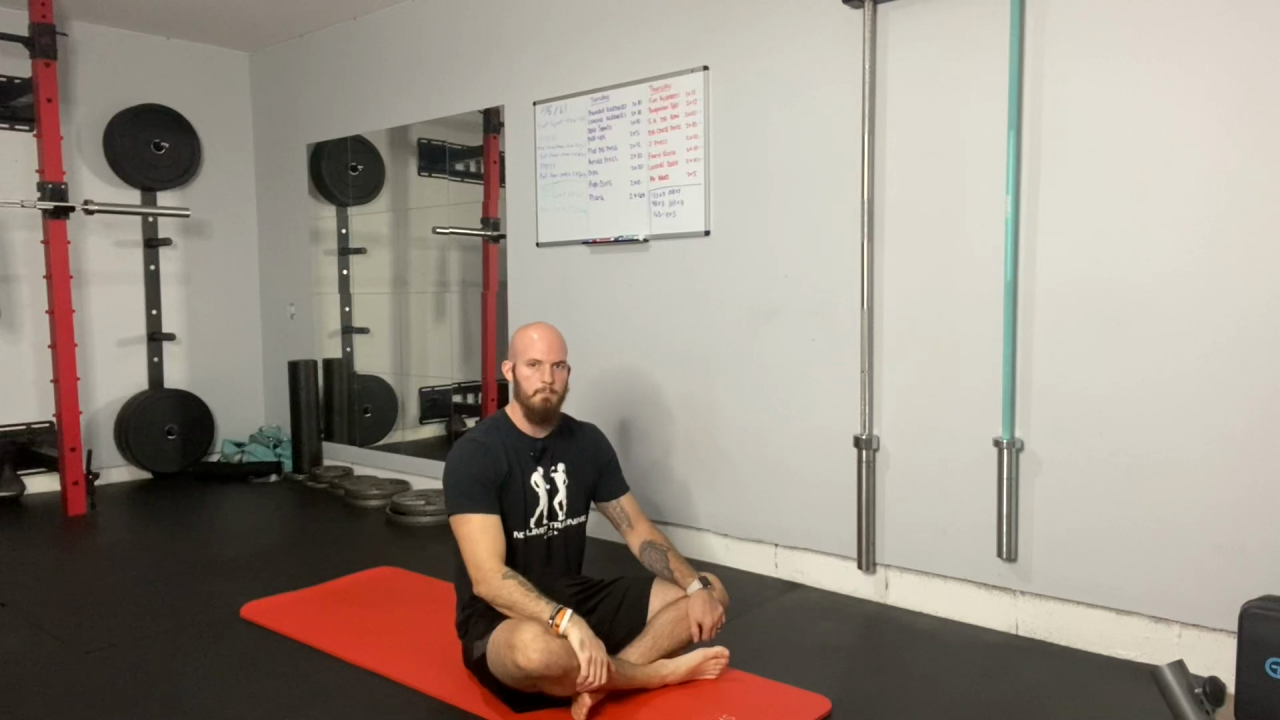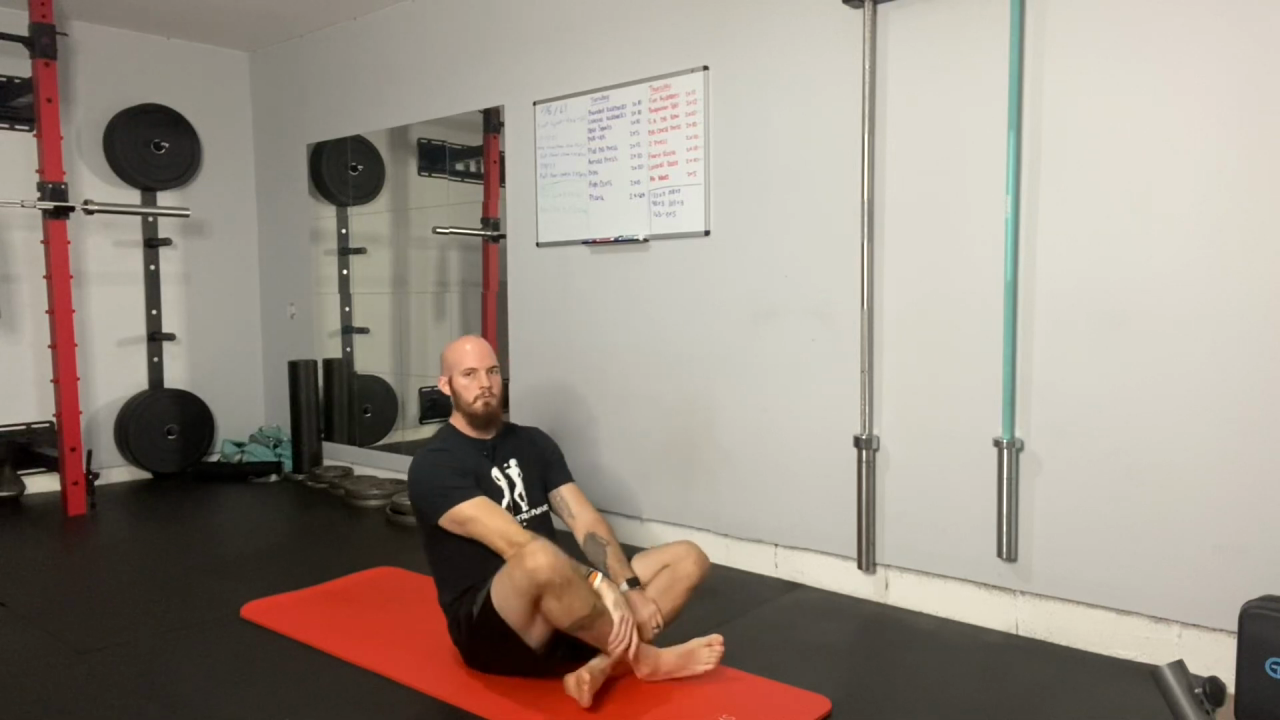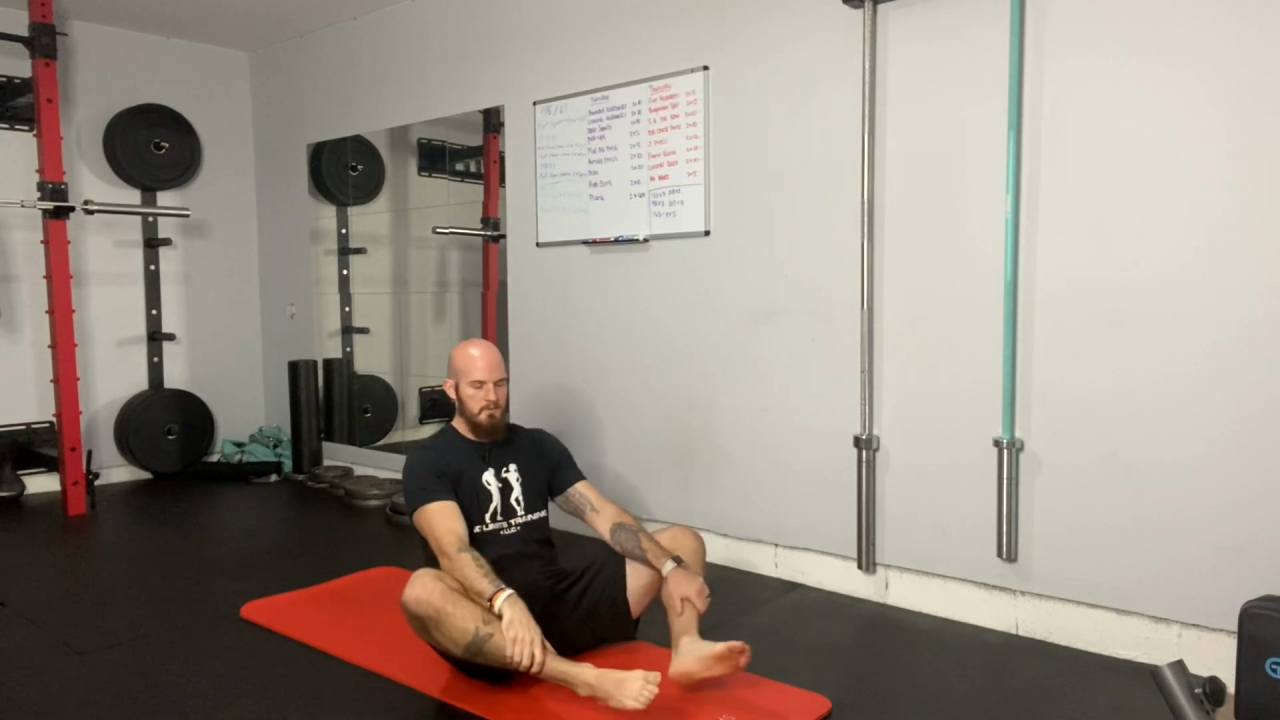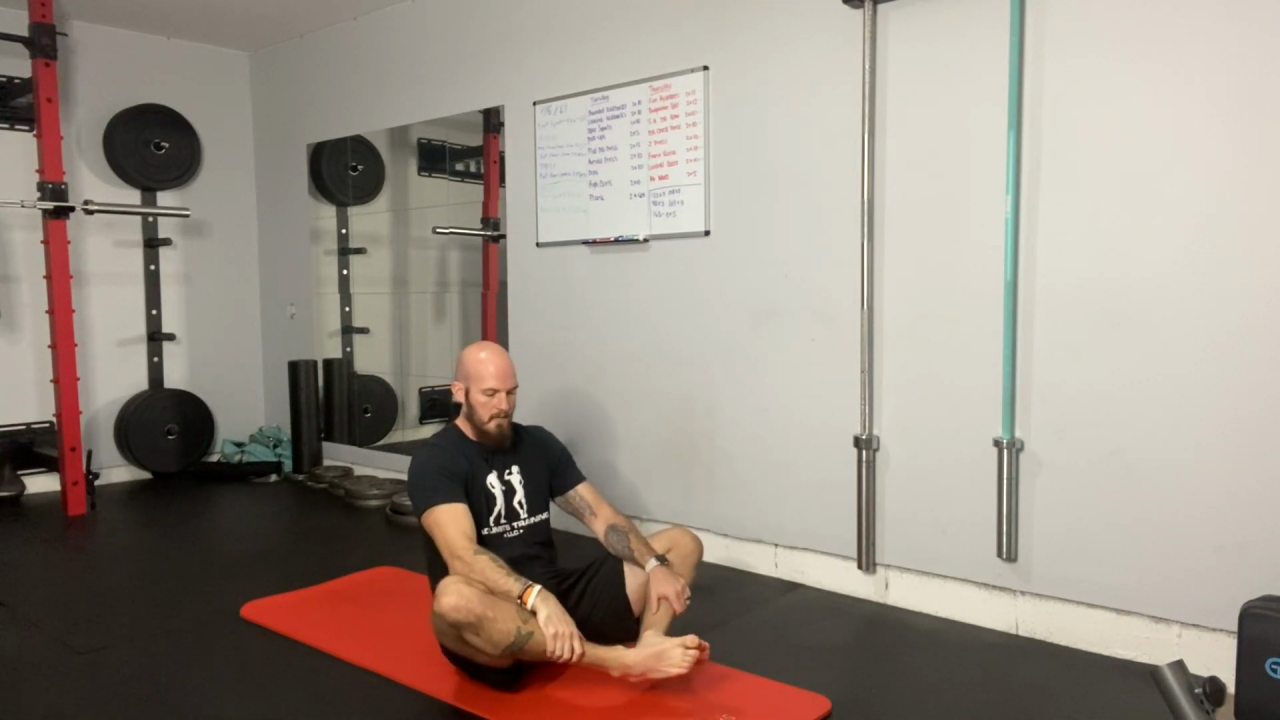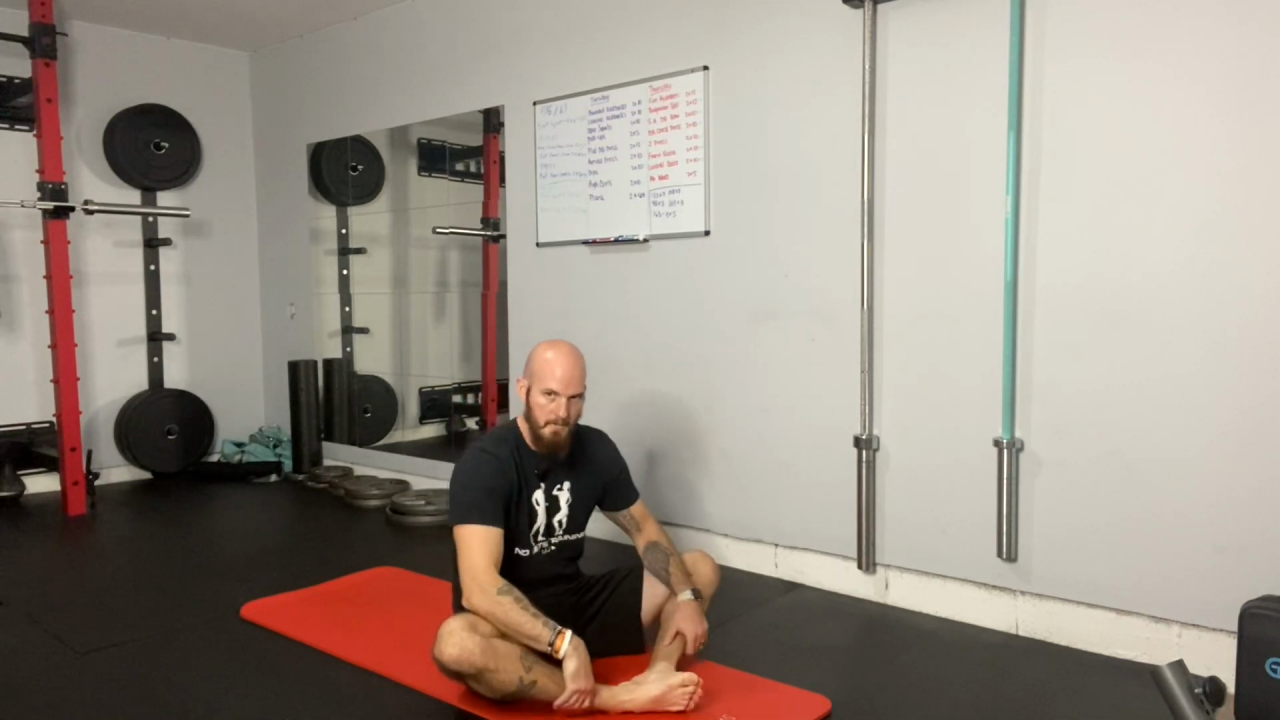
dt=1s
person 1, frame 1
left shoulder: (587, 441)
right shoulder: (475, 454)
left elbow: (637, 529)
right elbow: (487, 578)
left wrist: (695, 586)
right wrist: (566, 623)
left hip: (574, 596)
right hip: (501, 618)
left knee: (711, 593)
right knee: (535, 650)
left ankle: (600, 680)
right ankle: (658, 671)
person 1, frame 2
left shoulder: (533, 442)
right shoulder: (434, 465)
left elbow: (584, 521)
right elbow: (512, 543)
left wrist: (631, 588)
right wrist: (599, 585)
left hip: (560, 601)
right hip: (488, 624)
left knee: (688, 558)
right knee: (541, 559)
left ankle: (599, 665)
right ankle: (641, 658)
person 1, frame 3
left shoulder: (537, 445)
right shoulder: (429, 462)
left elbow: (604, 516)
right elbow: (453, 550)
left wrist: (671, 567)
right wrist: (507, 603)
left hip: (558, 597)
right hip: (487, 617)
left knee: (682, 541)
right knee: (421, 591)
left ankle: (686, 650)
right ankle: (584, 677)
person 1, frame 4
left shoulder: (539, 443)
right shoulder: (435, 461)
left elbow: (601, 517)
right elbow: (462, 555)
left wrist: (656, 566)
right wrist: (537, 597)
left hip: (558, 592)
right hip: (492, 616)
left knee: (681, 543)
right knee: (454, 598)
left ankle: (650, 642)
right ankle: (618, 659)
person 1, frame 5
left shoulder: (596, 449)
right shoulder: (485, 463)
left elbow: (645, 530)
right elbow: (478, 588)
left wrist: (687, 597)
right wrist: (566, 644)
left hip: (573, 600)
right hip: (508, 623)
left knee: (701, 568)
right knee: (456, 645)
left ankle: (659, 672)
right ankle: (615, 698)
